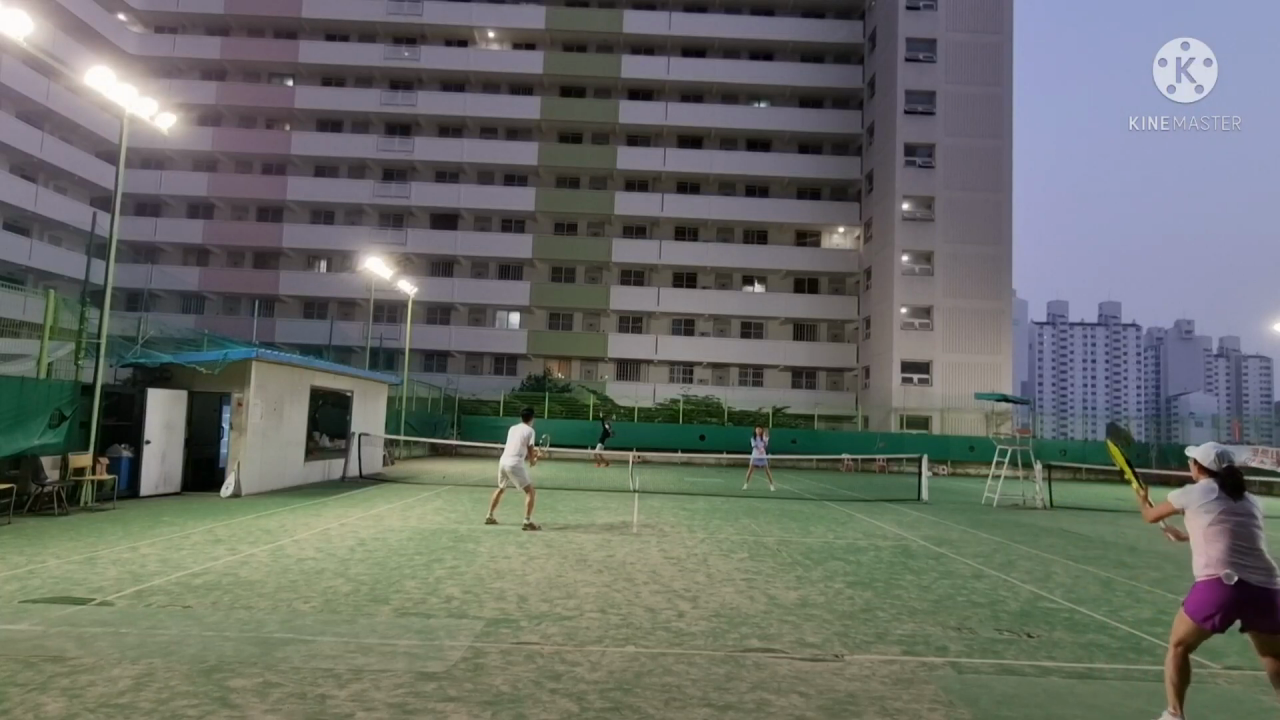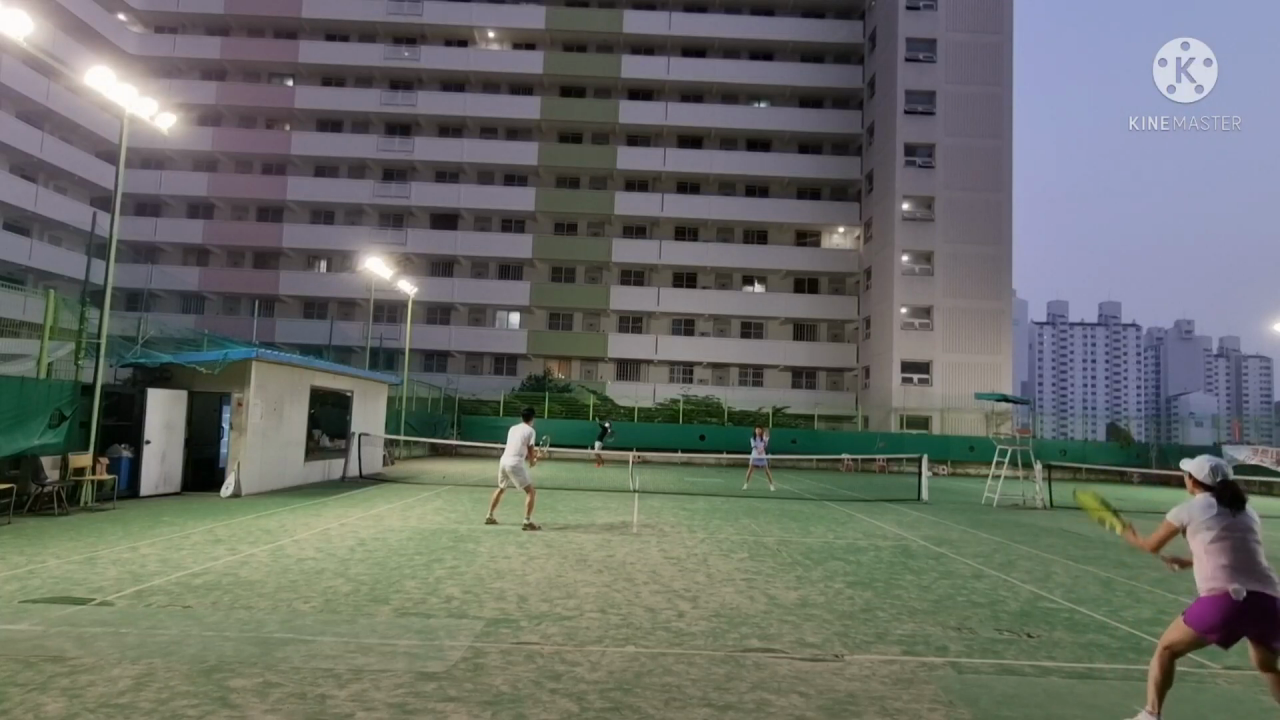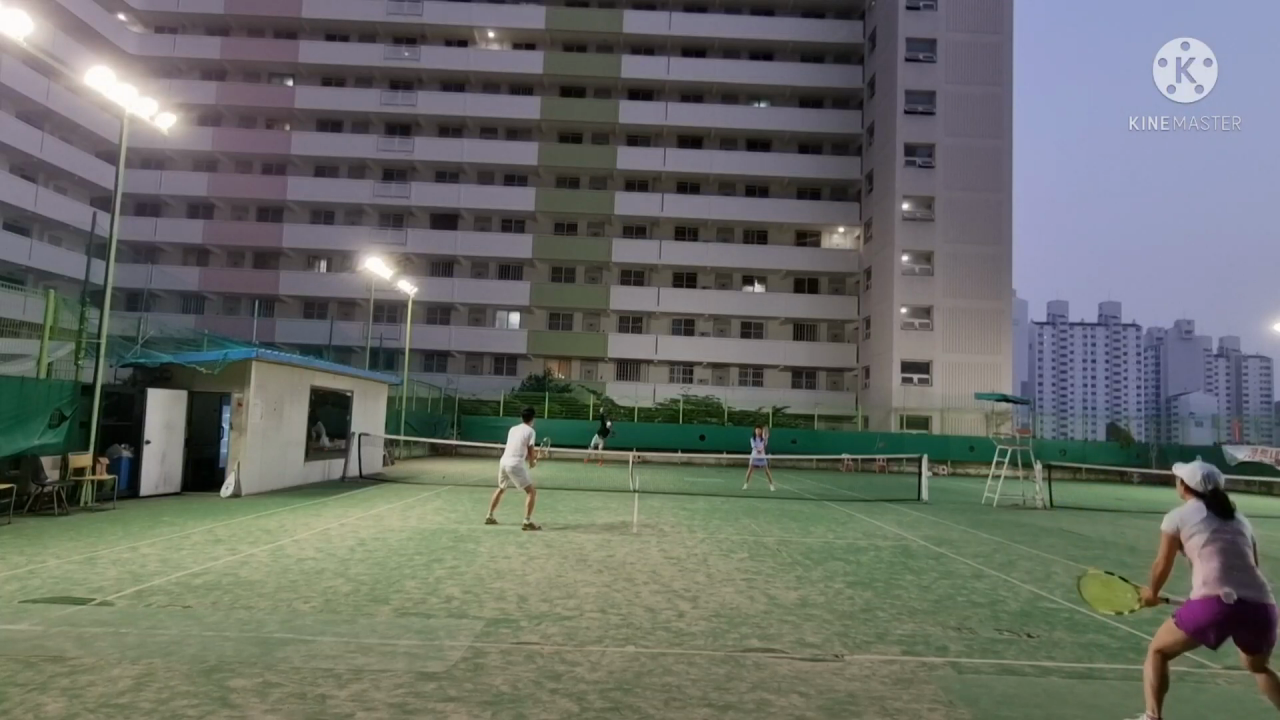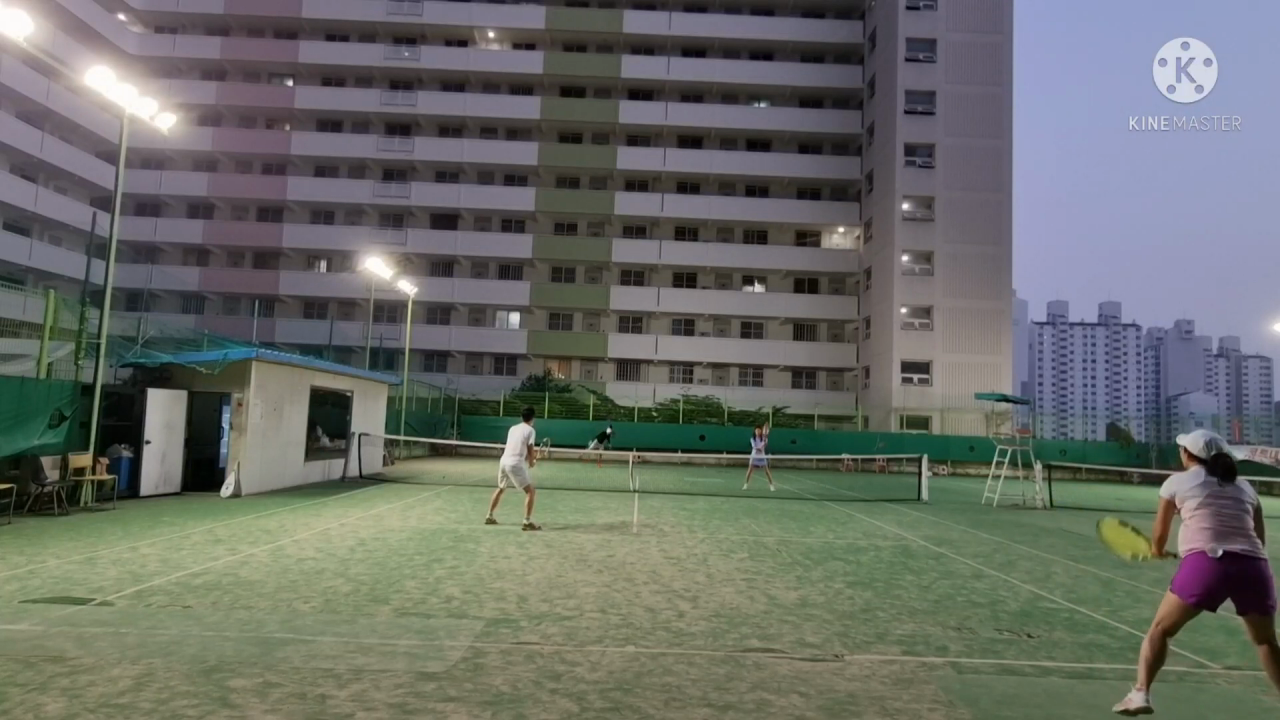
dt=0.2s
person 1, frame 1
left shoulder: (1189, 494)
right shoulder: (1250, 501)
left elbow: (1152, 516)
left wrist: (1143, 500)
left hip: (1220, 587)
left knee: (1178, 646)
person 1, frame 2
left shoulder: (1187, 510)
right shoulder: (1247, 513)
left elbow: (1152, 545)
left wrist: (1131, 537)
left hip: (1223, 601)
left knee: (1166, 650)
person 1, frame 3
left shoulder: (1178, 517)
right shoulder: (1239, 520)
left elbow: (1162, 567)
left wrist: (1150, 593)
left hip: (1215, 604)
left knee: (1157, 652)
right knee: (1258, 668)
person 1, frame 4
left shoulder: (1178, 482)
right shoulder: (1244, 487)
left elbow: (1160, 531)
left wrist: (1157, 549)
left hip: (1205, 566)
right hip: (1252, 568)
left knee: (1159, 631)
left ankle: (1140, 696)
